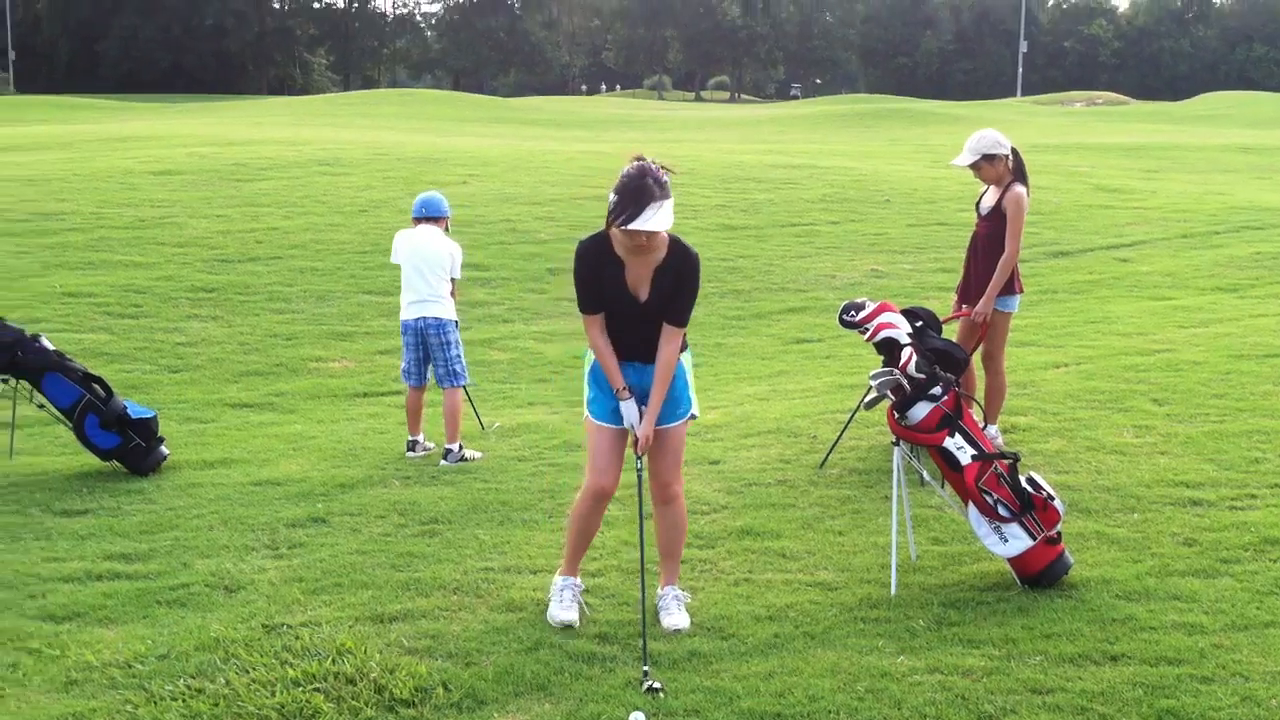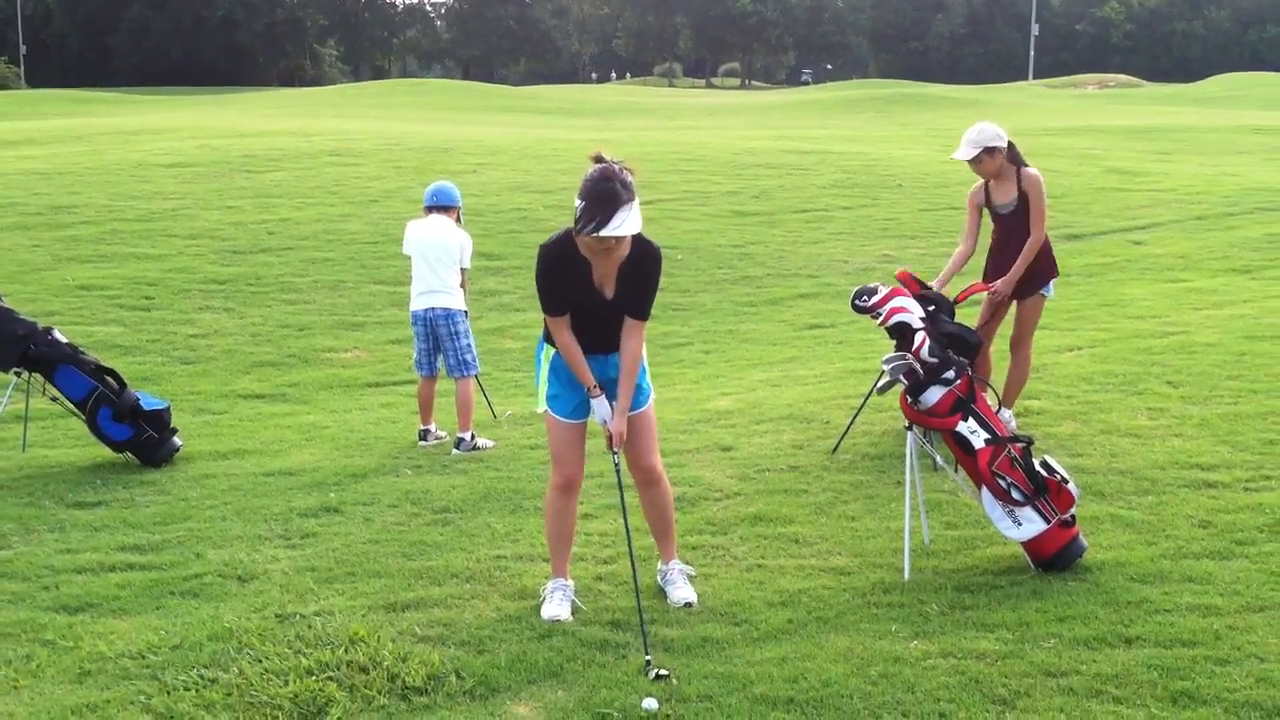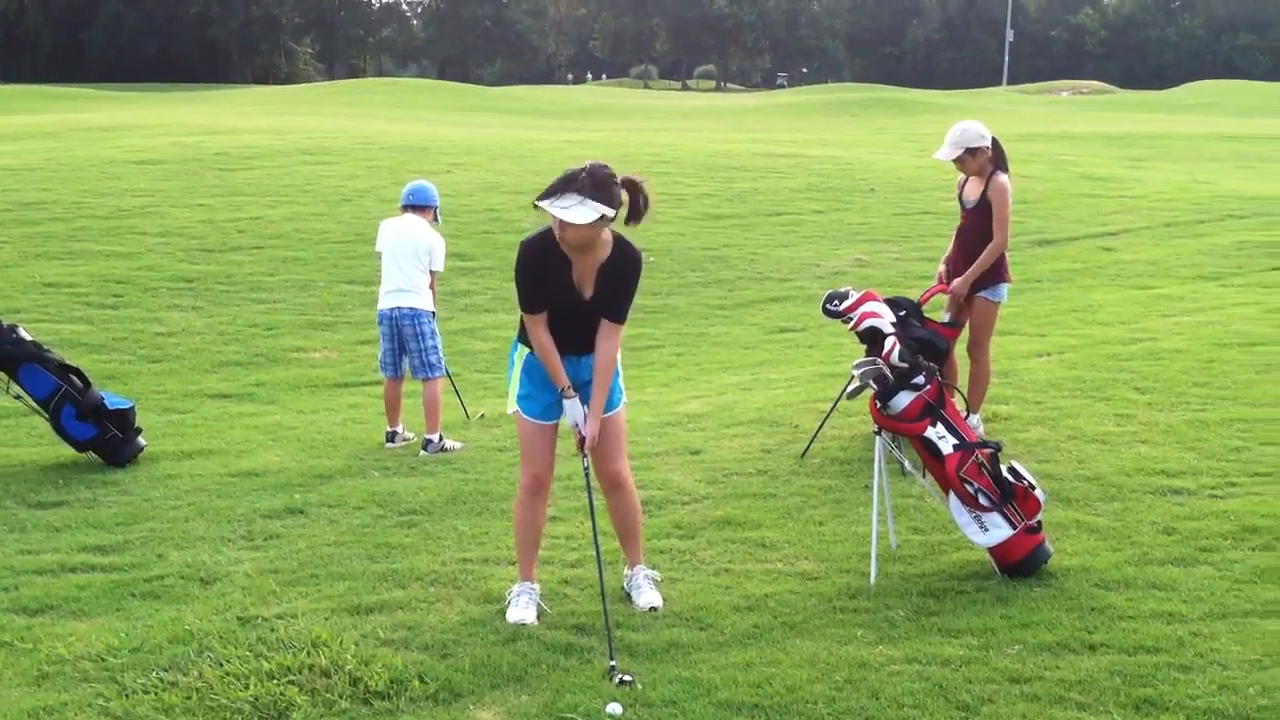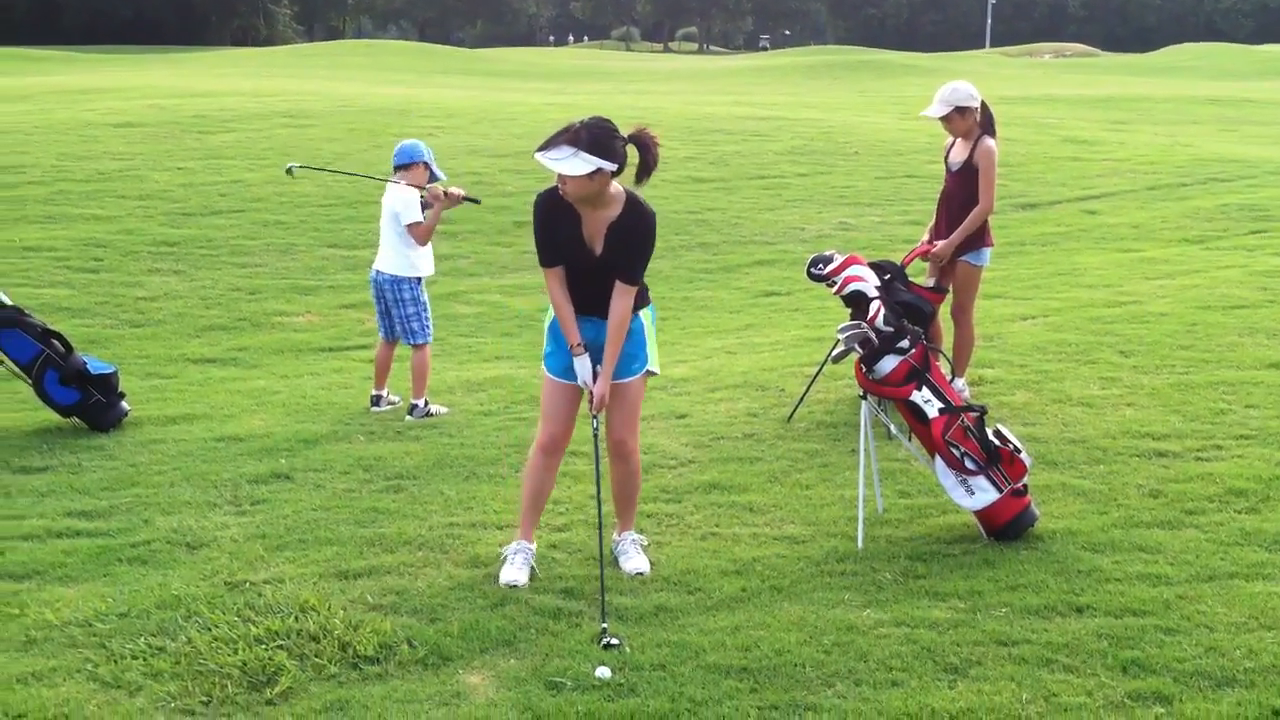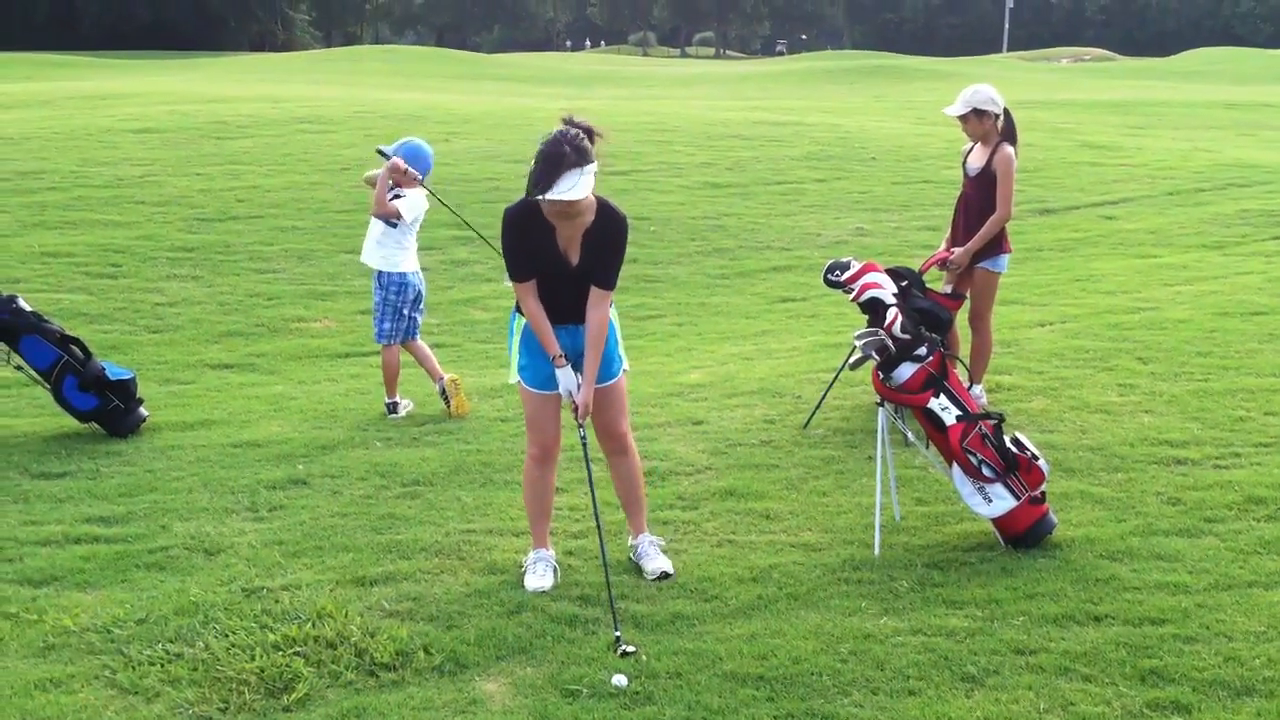
dt=1s
person 1, frame 1
left shoulder: (684, 260)
right shoulder: (591, 253)
left elbow: (671, 339)
right elbow: (594, 328)
left wrist: (650, 415)
right wrist: (623, 395)
left hip: (665, 375)
right hip: (609, 372)
left knee: (668, 488)
right knee: (600, 485)
left ankle: (670, 590)
right ankle: (567, 578)
person 1, frame 2
left shoulder: (646, 256)
right shoulder: (555, 254)
left elbow: (633, 333)
right elbow: (560, 329)
left wrist: (621, 409)
right wrist: (593, 393)
left hip: (622, 362)
right hip: (567, 365)
left knee: (649, 469)
right knee: (566, 477)
left ankle: (671, 566)
right ankle: (559, 583)
person 1, frame 3
left shoulder: (626, 259)
right shoulder: (535, 250)
left elbow: (608, 335)
right elbow: (537, 327)
left wrist: (595, 412)
right wrist: (567, 395)
left hip: (595, 364)
right hip: (540, 364)
left knee: (615, 473)
right knee: (535, 477)
left ankle: (637, 571)
right ankle: (525, 585)
person 1, frame 4
left shoulder: (639, 217)
right shoulder: (549, 206)
left elbow: (623, 296)
right elbow: (556, 282)
left wrist: (606, 374)
right wrist: (578, 352)
left hip: (625, 328)
right hip: (569, 324)
left knee: (623, 442)
right knee: (550, 438)
left ankle: (626, 536)
right ankle: (522, 545)
person 1, frame 5
left shoulder: (611, 222)
right shoulder: (518, 219)
left elbow: (598, 303)
right elbow: (527, 296)
left wrist: (588, 381)
right wrist: (559, 362)
left hip: (594, 330)
right hip: (540, 335)
left knee: (618, 438)
right knee: (542, 447)
left ankle: (642, 539)
right ankle: (540, 553)
person 2, frame 1
left shoulder: (1015, 195)
right shoulder: (989, 191)
left elbow: (1011, 252)
left wrist: (989, 298)
right wrist: (962, 289)
left hip: (1000, 289)
right hip: (977, 283)
left knee: (992, 358)
left ankle: (991, 430)
person 2, frame 2
left shoulder: (1030, 179)
right shoulder: (978, 193)
left elbow: (1037, 234)
right elbow: (967, 244)
left wrist: (1012, 278)
right wrist: (939, 284)
left hip: (1033, 270)
right hip: (998, 267)
left knee: (1020, 344)
right knee: (979, 338)
left ankle: (1005, 412)
person 2, frame 3
left shoulder: (998, 184)
right shoulder: (963, 182)
left elbow: (1000, 241)
left wrist: (968, 278)
right wrist: (946, 263)
left hip: (987, 277)
right hip: (960, 273)
left knee: (977, 348)
left ankle: (973, 418)
person 2, frame 4
left shoulder: (985, 148)
right shoulder: (951, 144)
left elbow: (986, 205)
left wrist: (952, 241)
right wrist: (930, 231)
left hip: (970, 242)
right hip: (944, 238)
left knee: (961, 312)
left ankle: (958, 382)
person 2, frame 5
left shoulder: (1003, 154)
right shoulder: (969, 150)
left elbow: (1003, 213)
left wrist: (970, 249)
right wrist: (949, 240)
left hip: (988, 249)
right hip: (961, 246)
left knee: (978, 319)
left ankle: (976, 389)
person 3, frame 1
left shoulder: (402, 238)
right shoulder: (451, 247)
right elbow: (452, 289)
left hip: (410, 318)
right hip: (440, 318)
left knee: (415, 384)
right knee: (453, 385)
left ankle: (415, 441)
right ankle: (452, 449)
person 3, frame 2
left shoulder: (413, 228)
right shoulder: (461, 236)
right elbow: (463, 279)
left hip: (420, 308)
right hip: (449, 307)
left knee: (427, 374)
right knee: (464, 374)
left ankle: (427, 430)
right ankle: (465, 438)
person 3, frame 3
left shoulder: (387, 227)
right shoulder: (433, 237)
right elbow: (431, 283)
right wrist: (430, 311)
left hip: (387, 308)
right hip: (416, 309)
left knee: (393, 375)
right knee: (431, 376)
left ankle: (394, 431)
right ankle: (433, 439)
person 3, frame 4
left shoulder: (397, 190)
right shoulder: (407, 195)
left elbow: (429, 201)
right elbow: (421, 237)
left wrist: (449, 196)
right wrist: (439, 206)
left hip: (382, 274)
right hip: (403, 278)
left knee: (388, 339)
right knee: (420, 342)
left ankle: (379, 395)
right ankle: (418, 405)
person 3, frame 5
left shoulder: (415, 200)
right shoulder: (397, 188)
left elbow: (379, 210)
right elbow: (372, 179)
left wrist: (387, 173)
right wrist: (387, 172)
left hip: (393, 277)
right hip: (408, 276)
left knee: (389, 342)
right knee: (409, 339)
left ankle: (393, 402)
right ankle: (443, 381)
